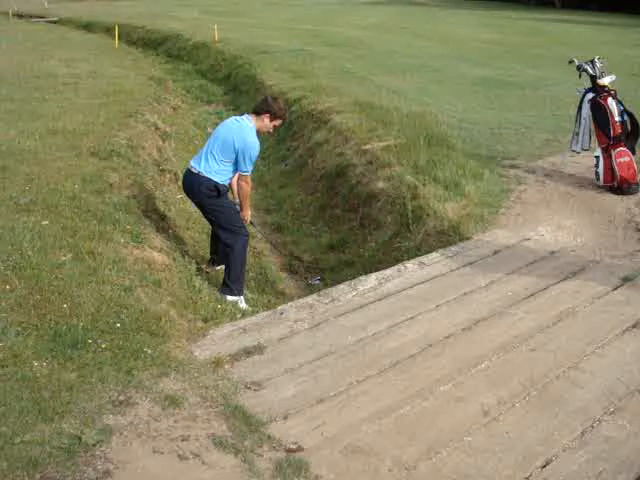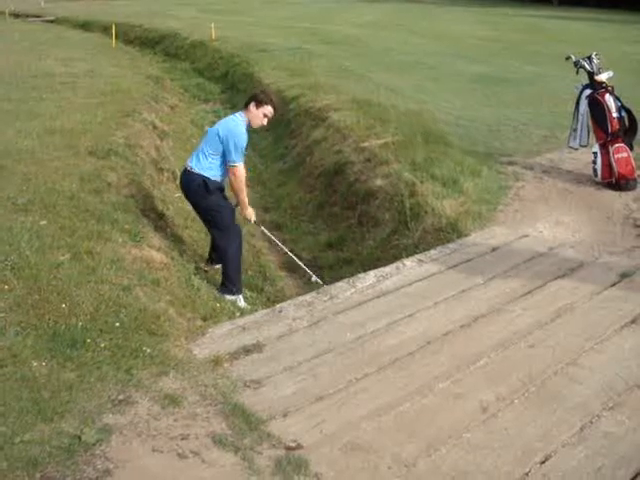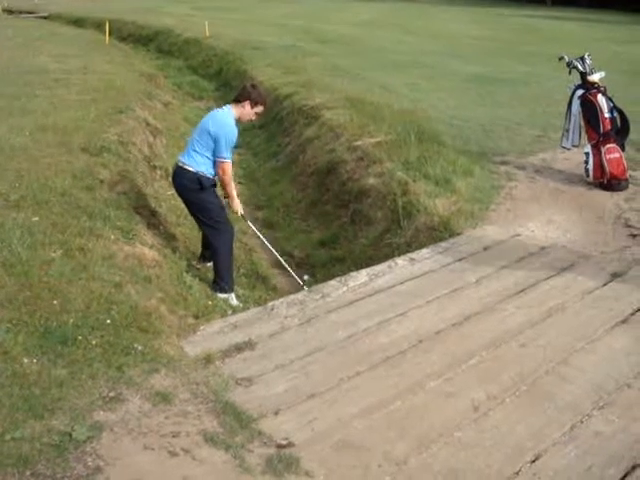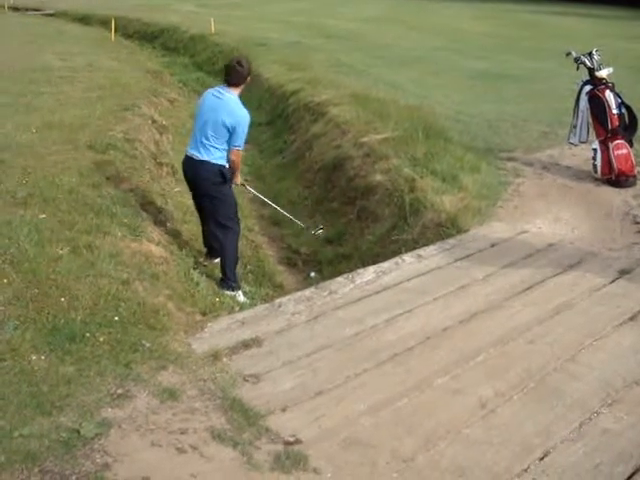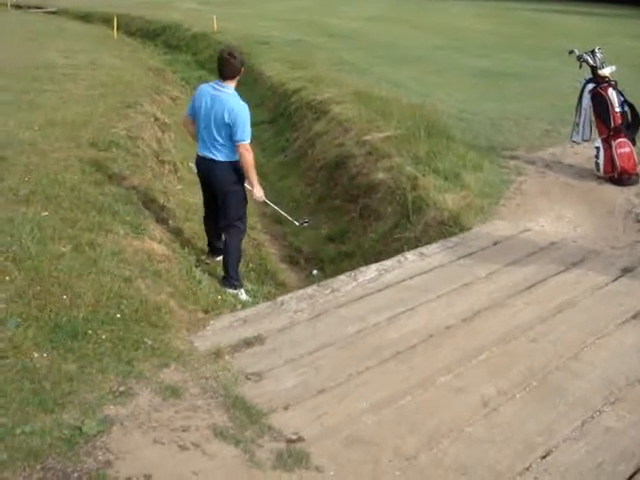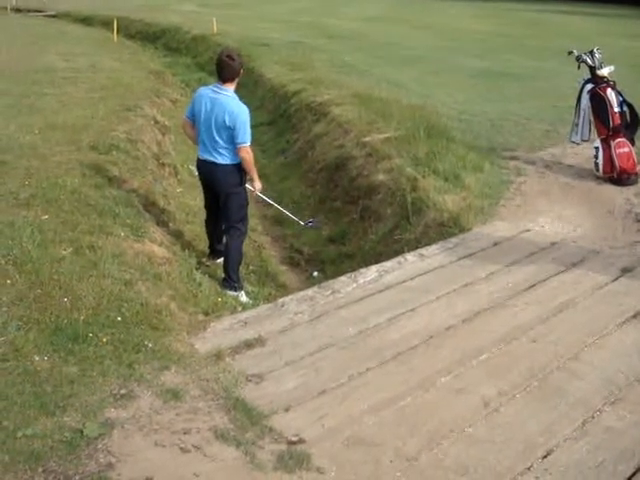
dt=0.7s
person 1, frame 1
left shoulder: (234, 121)
right shoulder: (250, 141)
right elbow: (244, 181)
left wrist: (238, 205)
right wrist: (245, 209)
left hip: (192, 177)
right hip: (206, 187)
left knee: (225, 217)
right knee: (239, 234)
left ankle: (218, 259)
right ankle: (233, 291)
person 1, frame 2
left shoulder: (235, 123)
right shoulder: (237, 131)
left elbow: (239, 169)
right elbow: (234, 174)
left wrist: (244, 201)
right wrist: (245, 207)
left hip: (194, 177)
right hip: (200, 183)
left knee: (226, 214)
right knee: (231, 233)
left ankle: (216, 259)
right ankle: (231, 290)
person 1, frame 3
left shoulder: (221, 114)
right shoulder: (228, 128)
left elbow: (226, 164)
right elbow: (222, 169)
left wrist: (233, 195)
right wrist: (233, 199)
left hip: (184, 173)
right hip: (193, 180)
left knee: (214, 214)
right knee: (223, 230)
left ankle: (207, 255)
right ankle: (223, 287)
person 1, frame 4
left shoulder: (208, 95)
right shoulder: (240, 114)
right elbow: (234, 155)
right wrist: (236, 175)
left hip: (190, 163)
right hip: (211, 171)
left knee: (208, 213)
right knee: (229, 225)
left ankle: (213, 252)
right ankle: (229, 283)
person 1, frame 5
left shoulder: (201, 91)
right shoulder: (238, 107)
left elbow: (188, 122)
right elbow: (243, 150)
right wrist: (255, 184)
left hip: (202, 162)
right hip: (226, 169)
left knee: (211, 210)
right knee: (235, 224)
left ankle: (215, 249)
right ankle: (231, 281)
person 1, frame 6
left shoulder: (200, 95)
right shoulder: (238, 109)
left elbow: (187, 126)
right elbow: (243, 152)
right wrist: (255, 179)
left hip: (204, 165)
right hip: (228, 172)
left knee: (213, 212)
right knee: (236, 226)
left ankle: (215, 251)
right ankle: (231, 282)
